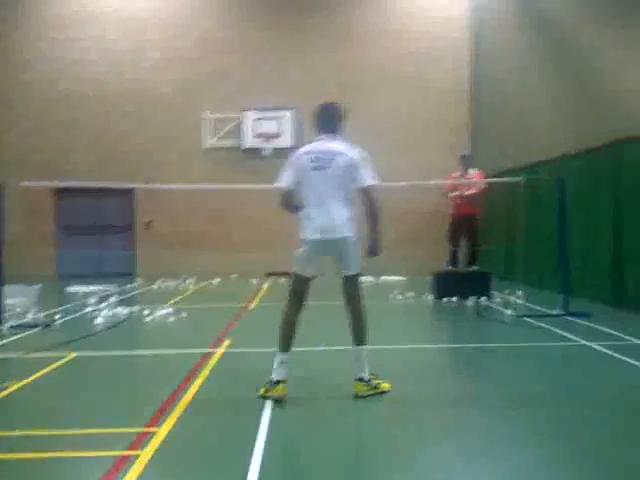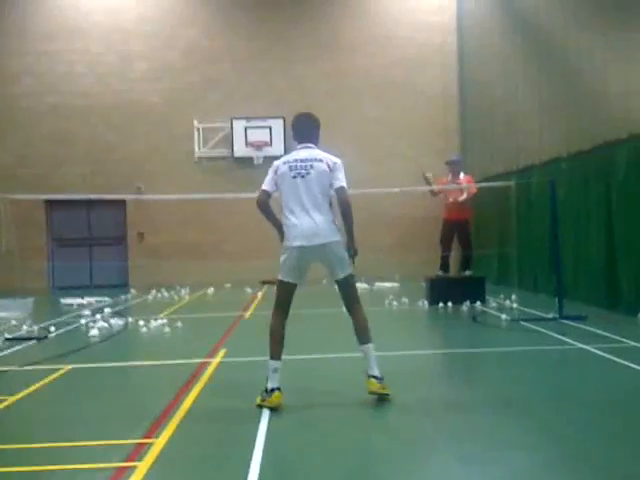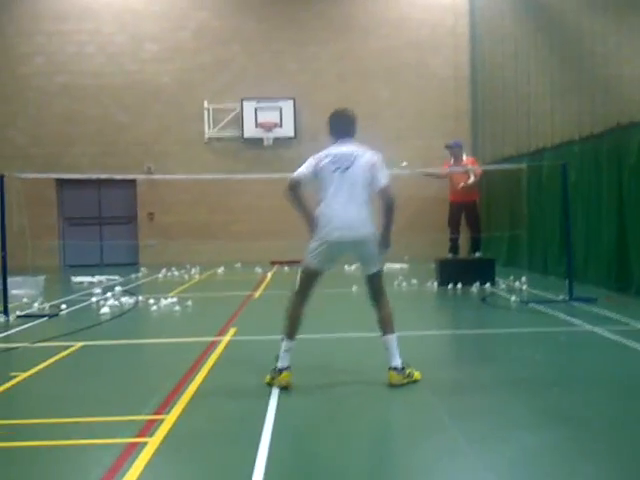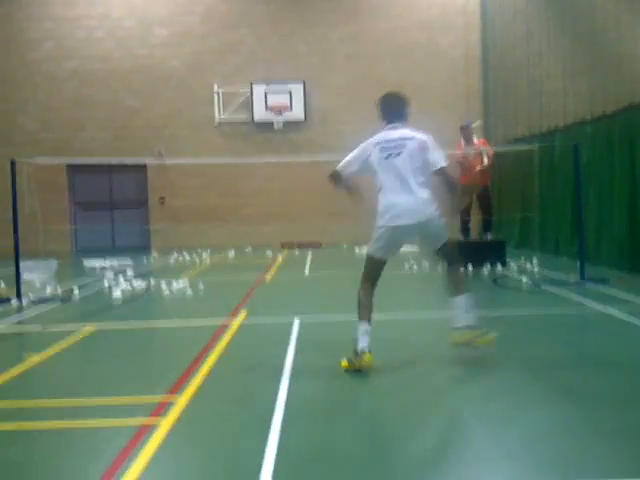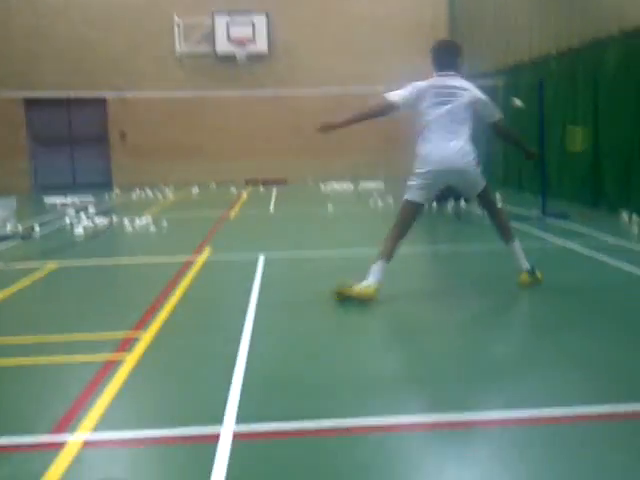
dt=0.3s
person 1, frame 1
left shoulder: (300, 155)
right shoulder: (352, 155)
left elbow: (286, 200)
right elbow: (369, 198)
right wrist: (375, 237)
left hip: (311, 235)
right hip: (344, 234)
left knee: (293, 305)
right knee: (354, 303)
left ankle: (278, 379)
right ankle: (363, 378)
person 1, frame 2
left shoulder: (280, 164)
right shoulder: (331, 161)
left elbow: (260, 201)
right elbow: (344, 201)
left wrist: (280, 226)
right wrist: (351, 239)
left hip: (295, 241)
right hip: (328, 240)
left knee: (280, 312)
right knee: (354, 305)
left ankle: (272, 389)
right ankle: (374, 376)
person 1, frame 3
left shoulder: (320, 158)
right shoulder: (371, 157)
left elbow: (293, 184)
right elbow: (388, 199)
left wrist: (311, 216)
right wrist: (386, 233)
left hip: (329, 232)
right hip: (364, 233)
left knee: (300, 296)
right knee: (379, 298)
left ankle: (282, 368)
right ankle: (397, 367)
person 1, frame 4
left shoulder: (370, 145)
right shoulder: (422, 139)
left elbow: (336, 176)
right elbow: (447, 178)
left wrist: (351, 189)
left hip: (390, 219)
right hip: (425, 215)
left knee: (367, 283)
right knee: (453, 264)
left ankle: (362, 351)
right ankle: (465, 326)
person 1, frame 5
left shoulder: (421, 88)
right shoulder: (472, 92)
left elbow: (384, 107)
right elbow: (499, 127)
left wrist: (339, 123)
right wrist: (526, 150)
left hip: (428, 164)
right hip: (462, 161)
left knee: (400, 226)
right knee: (493, 210)
left ankle: (370, 284)
right ankle: (526, 270)
